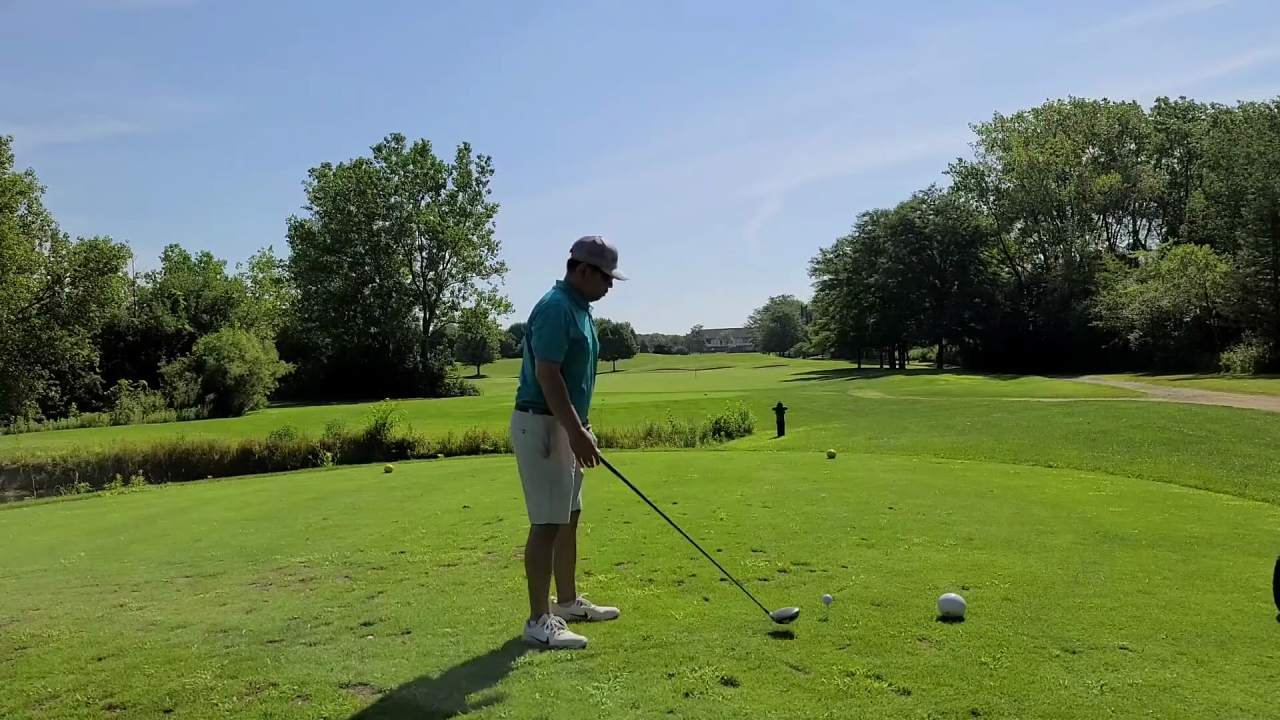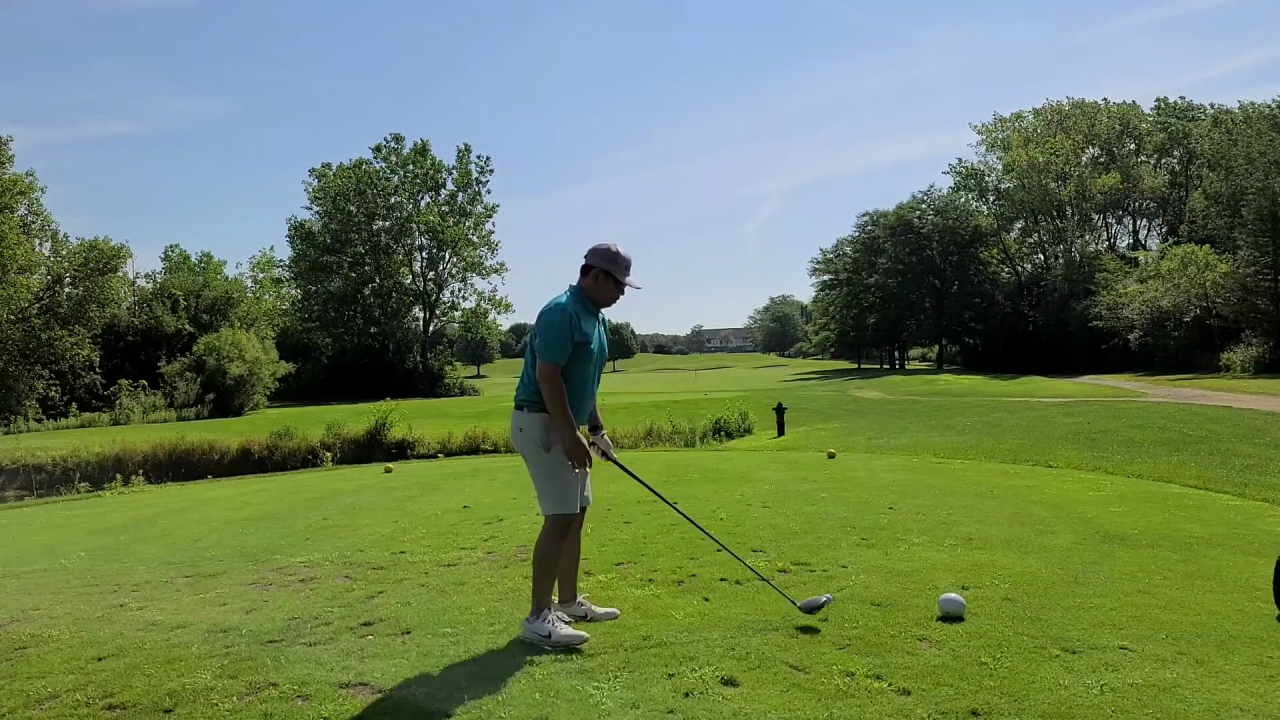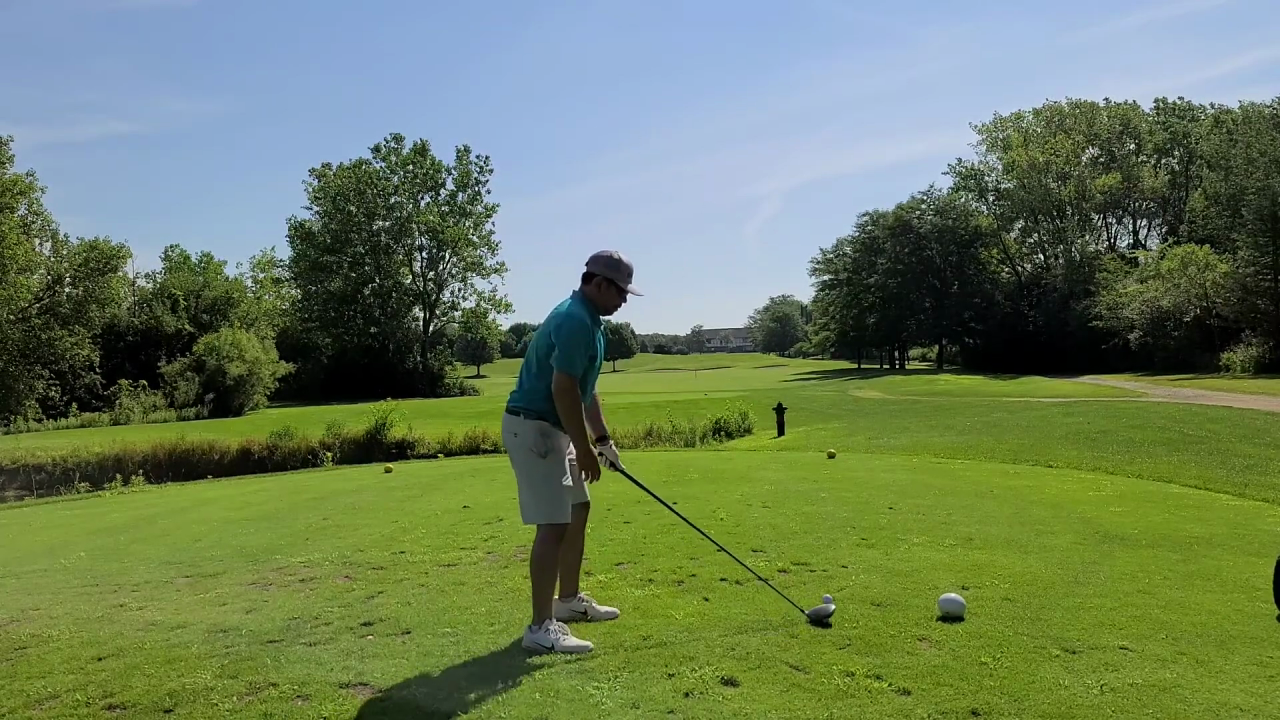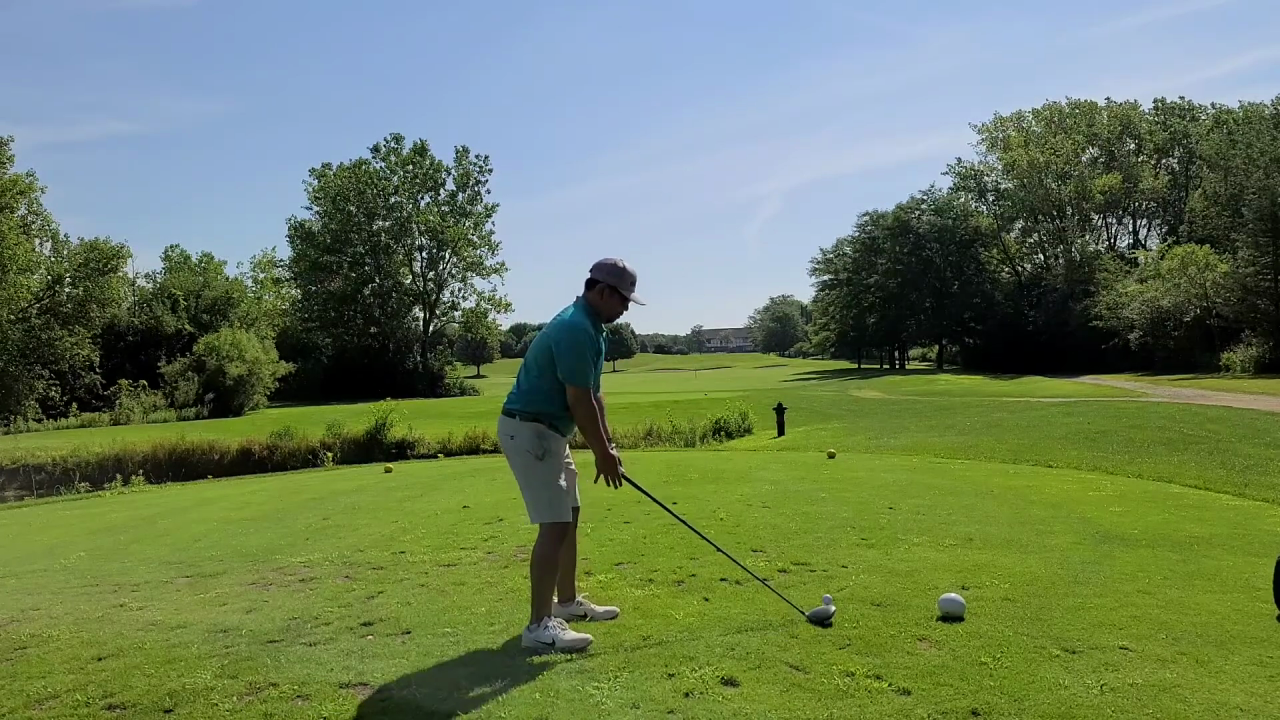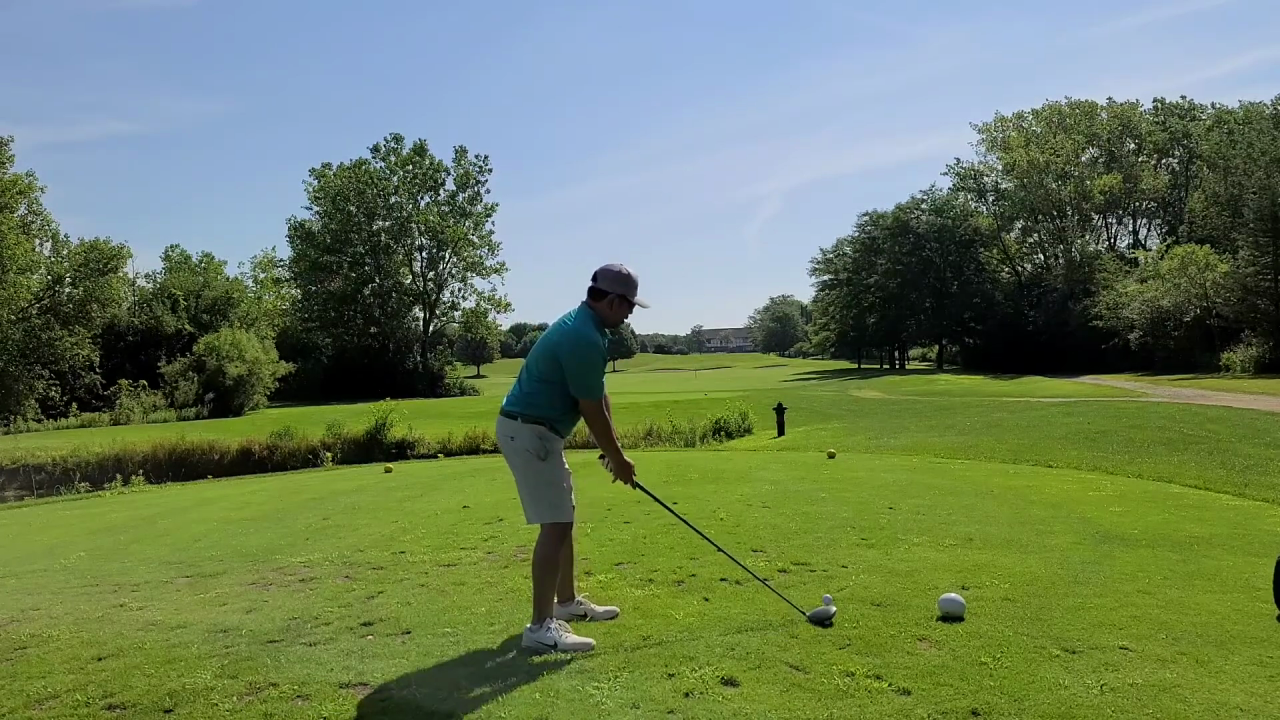
dt=0.3s
person 1, frame 1
left shoulder: (579, 308)
right shoulder: (556, 308)
right elbow: (547, 375)
left wrist: (581, 426)
right wrist: (577, 431)
left hip: (561, 425)
right hip: (541, 425)
left knee: (567, 519)
right knee: (547, 523)
left ankle: (568, 602)
right ankle: (539, 622)
person 1, frame 2
left shoulder: (593, 317)
right shoulder: (562, 312)
right elbow: (547, 376)
left wrist: (595, 428)
right wrist: (572, 434)
left hip: (564, 425)
right hip: (541, 424)
left knee: (575, 515)
right knee: (560, 518)
left ankle: (568, 602)
right ankle: (539, 617)
person 1, frame 3
left shoulder: (589, 320)
right shoulder: (574, 320)
left elbow: (585, 389)
right elbow: (563, 388)
left wrist: (603, 439)
right wrist: (583, 448)
left hip: (552, 429)
right hip: (533, 428)
left knee: (577, 512)
right knee: (553, 524)
left ankle: (569, 599)
right ankle: (541, 627)
person 1, frame 4
left shoulder: (588, 326)
right shoulder: (577, 330)
left elbow: (593, 394)
right elbow: (579, 401)
left wrist: (607, 446)
right wrist: (602, 454)
left hip: (544, 431)
right hip: (529, 430)
left knee: (568, 517)
right knee: (554, 523)
left ankle: (568, 602)
right ankle: (539, 624)
person 1, frame 5
left shoulder: (584, 325)
right shoulder: (584, 339)
left elbow: (599, 396)
right elbow: (591, 409)
left wrist: (614, 448)
right wrist: (617, 458)
left hip: (537, 430)
right hip: (528, 431)
left knee: (563, 518)
right knee: (555, 524)
left ankle: (567, 602)
right ankle: (541, 626)
